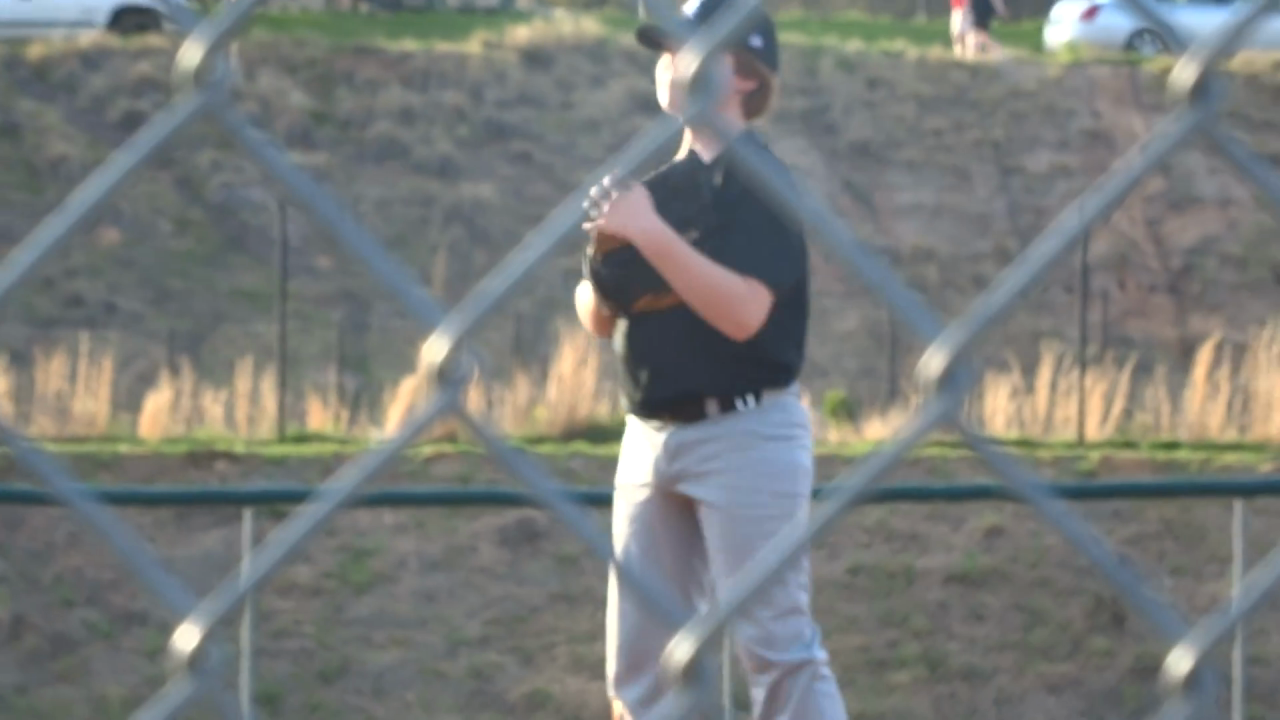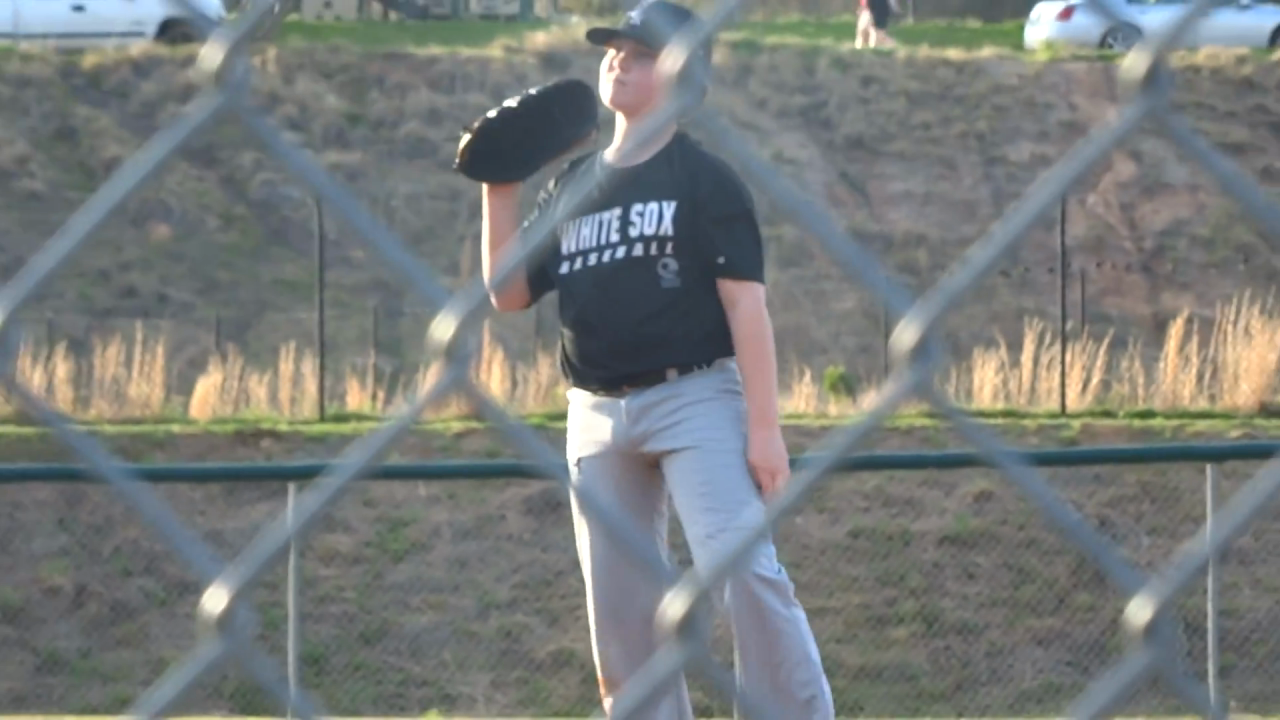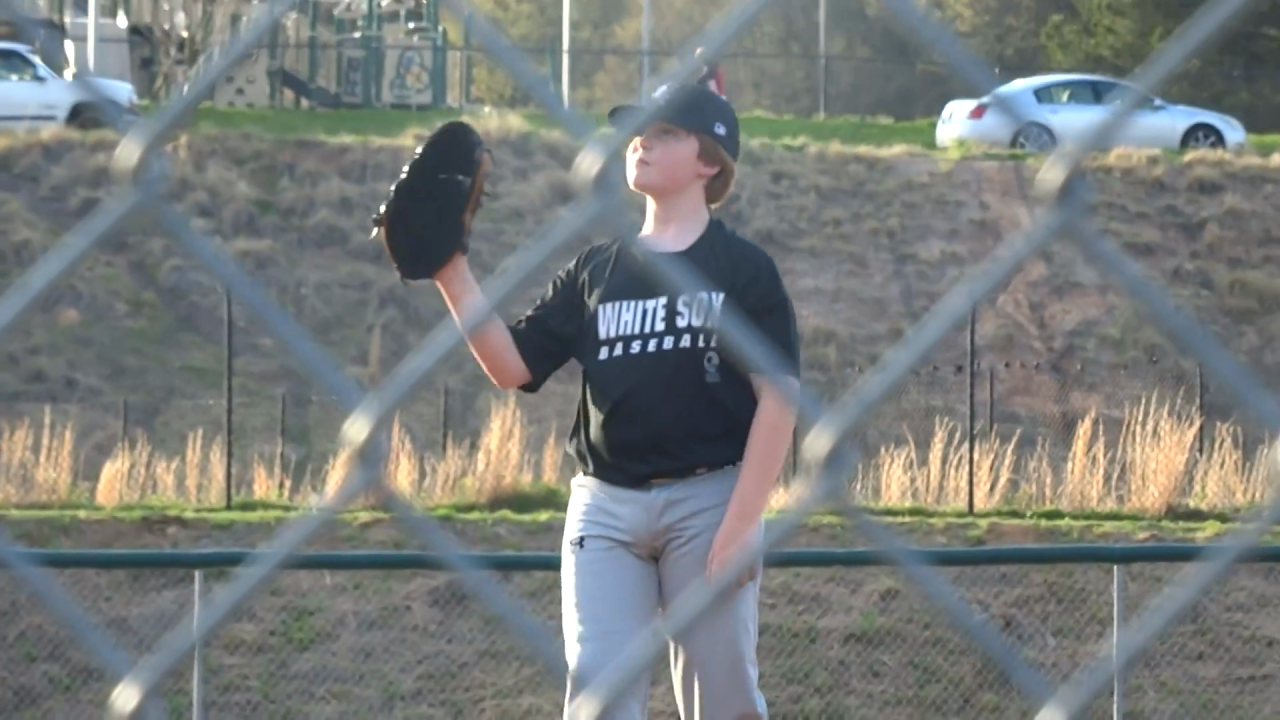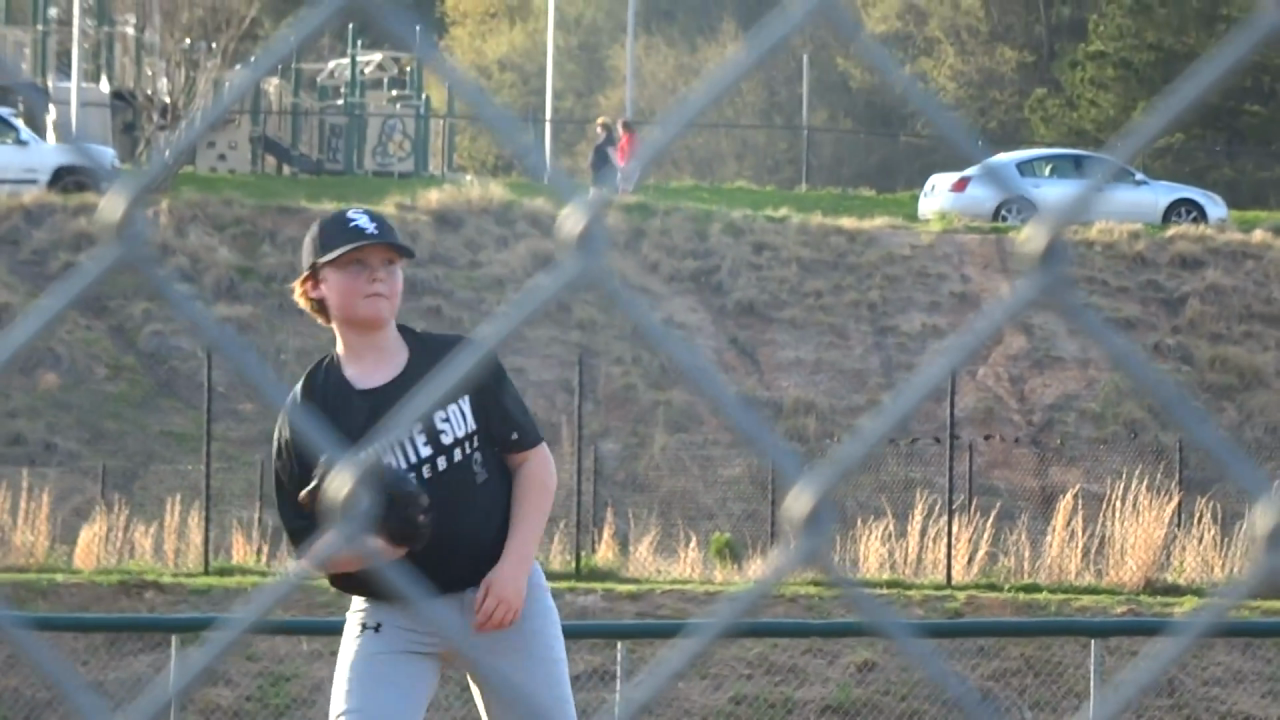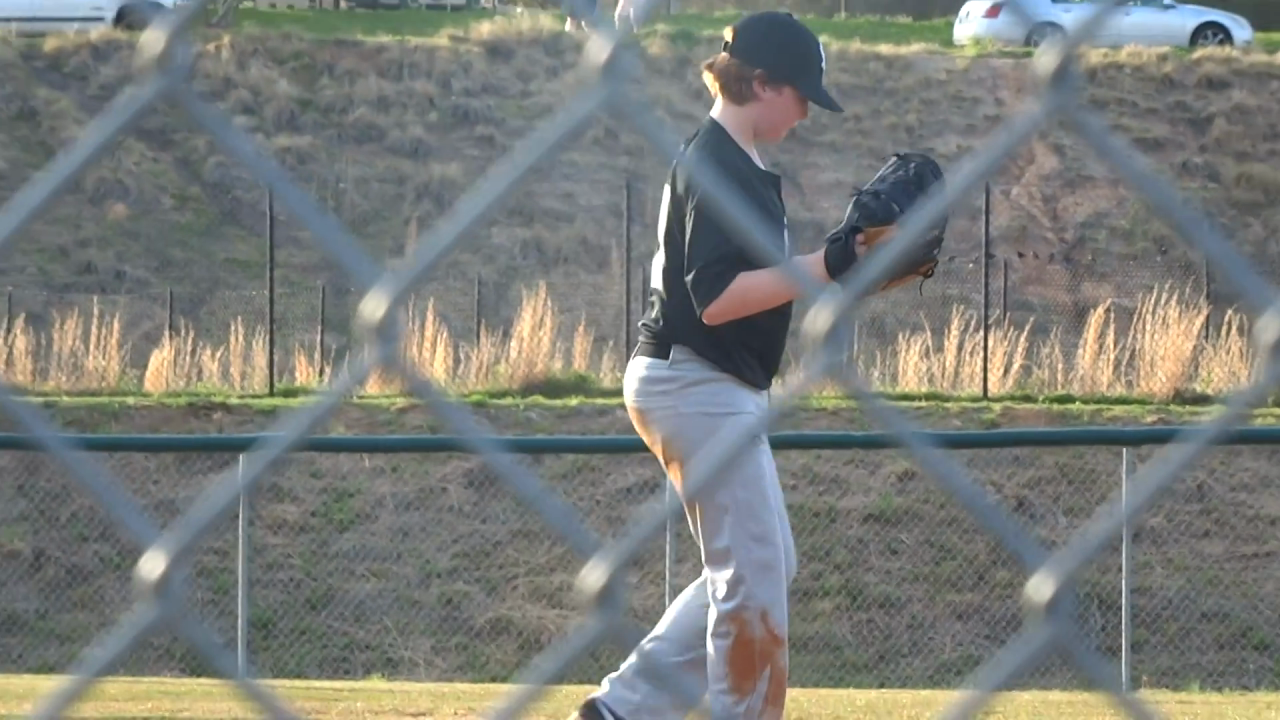
dt=1s
person 1, frame 1
left shoulder: (755, 181)
right shoulder: (654, 184)
left elbow: (743, 313)
right elbow: (596, 316)
left wrist: (646, 233)
left hip: (747, 432)
right hip: (650, 438)
left knee: (776, 644)
right knee: (643, 650)
person 1, frame 2
left shoulder: (705, 177)
right shoulder: (571, 181)
left elbow: (745, 302)
right elbow: (510, 293)
left wrist: (765, 427)
right wrist: (499, 192)
left hip: (694, 398)
right hip: (595, 416)
left knee: (744, 574)
right knee: (620, 613)
person 1, frame 3
left shoulder: (744, 268)
right shoulder: (594, 269)
left elbow: (777, 398)
right elbow: (512, 369)
left wrist: (741, 526)
right wrist: (452, 271)
left hip: (707, 498)
right hip: (605, 504)
person 1, frame 4
right shoulder: (309, 409)
left elbow: (534, 461)
right elbow: (311, 546)
left wrist: (514, 565)
right wrist: (384, 545)
left hip: (502, 588)
right hip: (393, 613)
person 1, frame 5
left shoulder: (733, 163)
right shoulder: (717, 166)
left elbow: (757, 284)
right elbow: (717, 299)
left wrist: (839, 260)
right wrist: (826, 264)
left hip: (695, 388)
right hip: (697, 388)
left knee: (759, 566)
right knee: (755, 576)
